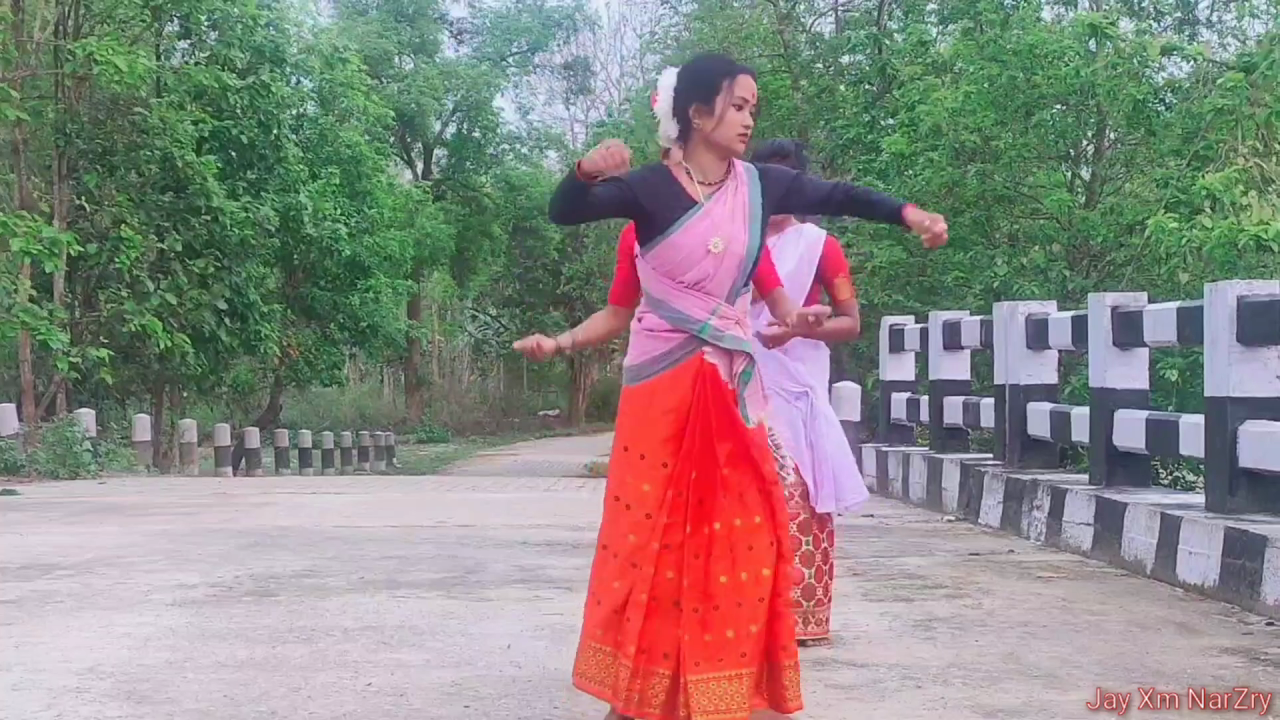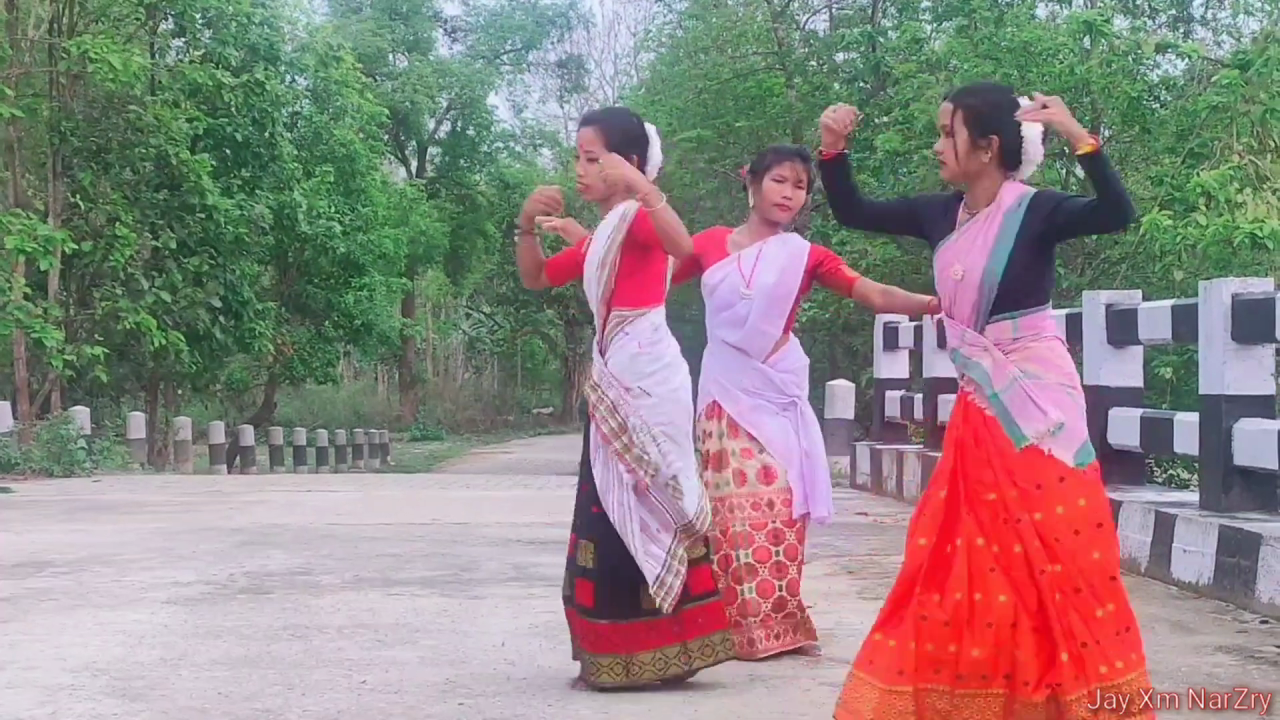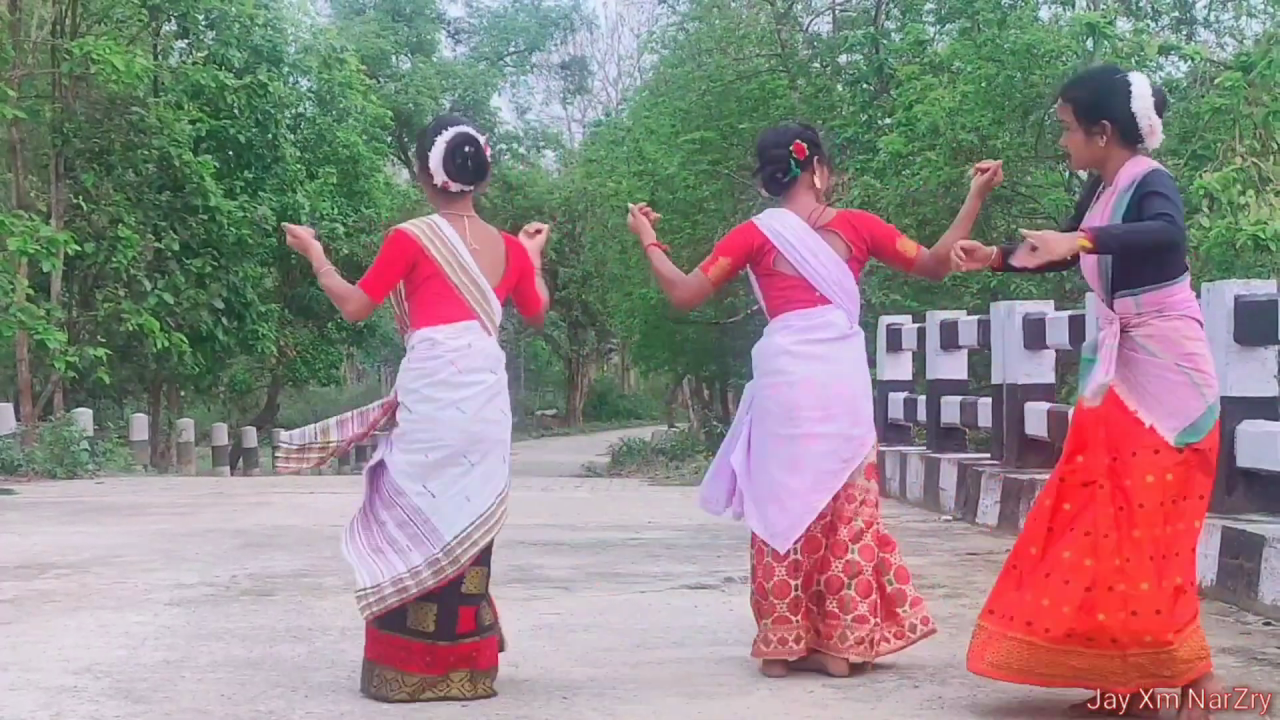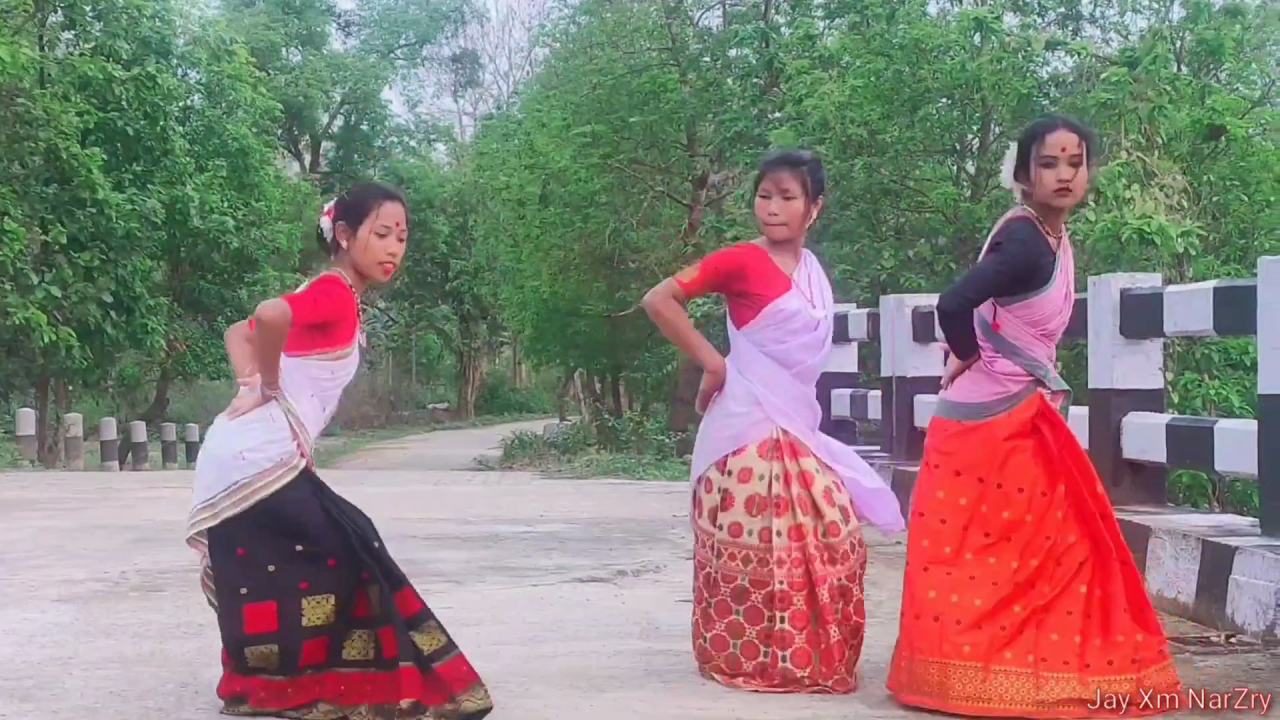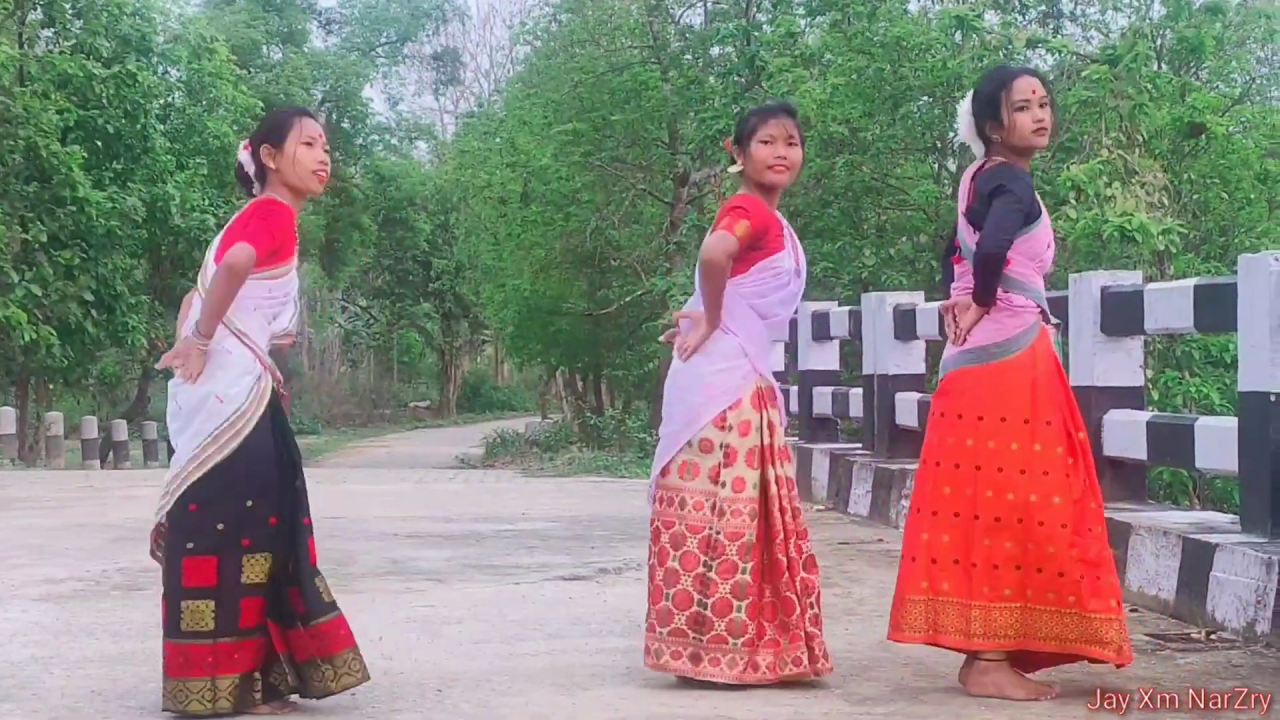
dt=1s
person 1, frame 1
left shoulder: (760, 184)
right shoulder: (649, 185)
left elbow: (834, 194)
right elbow: (565, 212)
left wrist: (905, 212)
right wrist: (587, 168)
left hip: (727, 387)
right hip: (661, 381)
left knee: (737, 540)
right knee: (644, 541)
person 1, frame 2
left shoulder: (1033, 212)
right shoulder: (942, 213)
left elbow: (1116, 213)
right elbow: (856, 212)
left wrist: (1080, 143)
right wrist: (832, 153)
left hip: (1037, 407)
right hip: (979, 408)
left knee: (1058, 556)
right knee: (955, 550)
person 1, frame 3
left shoulder: (1149, 184)
right shoulder: (1106, 189)
left elbow: (1163, 232)
right elbow: (1047, 252)
left wrist: (1074, 242)
right wrist: (997, 256)
left hip: (1164, 379)
right hip: (1127, 375)
left knee: (1135, 532)
right knee: (1103, 522)
person 1, frame 4
left shoulder: (1050, 236)
right shoulder: (1027, 244)
right elbow: (954, 306)
right wrist: (970, 357)
left hip: (1026, 411)
right hip: (993, 414)
left knee: (1061, 539)
right knee: (992, 552)
person 1, frame 5
left shoulder: (984, 180)
right shoulder: (1010, 180)
left elbow: (966, 251)
right elbow: (990, 250)
left wrist: (966, 303)
right wrist: (984, 304)
left hip: (991, 361)
right hip: (1008, 358)
left knee: (1004, 498)
right knee: (1011, 498)
left ankle: (993, 651)
right ankle: (988, 660)
person 2, frame 1
left shoulder: (821, 245)
left elbow: (851, 323)
left wrist: (796, 328)
left hip: (797, 388)
left knee: (800, 499)
left ankle: (801, 615)
person 2, frame 2
left shoulder: (807, 255)
right shoulder: (710, 243)
left elbow: (878, 296)
left wrist: (934, 304)
left hip: (779, 394)
right hip: (723, 394)
left knee: (777, 509)
right knee: (733, 512)
left ankle: (780, 626)
right ankle: (743, 626)
person 2, frame 3
left shoulder: (755, 234)
right shoulder: (855, 226)
left elbow: (685, 296)
right elbow: (935, 263)
left wrist: (648, 240)
right wrist: (976, 197)
left hip: (783, 380)
right hip: (843, 382)
left knee: (781, 513)
right knee: (846, 513)
left ankle: (783, 644)
right ankle: (846, 642)
person 2, frame 4
left shoulder: (815, 270)
right shoulder: (742, 259)
right elbow: (658, 298)
right wrist: (708, 359)
left hip: (797, 428)
right hip: (747, 424)
left knee: (834, 540)
right knee: (746, 548)
left ankle: (808, 661)
right ankle: (735, 661)
person 2, frame 5
left shoulder: (762, 215)
right shoulder: (751, 210)
left elbow: (719, 274)
right elbow: (717, 255)
left wrist: (700, 320)
right wrist: (711, 320)
left hip: (745, 381)
right hip: (723, 380)
left knee: (762, 513)
right knee: (723, 514)
left ankle: (761, 645)
right ankle: (713, 647)
person 3, frame 1
left shoulder: (743, 233)
right shoulder: (641, 232)
left elbow: (779, 303)
right elbow: (615, 314)
left wrist: (797, 319)
right wrist: (559, 343)
left hip: (726, 377)
right hip: (662, 380)
person 3, frame 2
left shoulder: (636, 219)
right shoulder: (603, 235)
left elbow: (678, 245)
right elbow: (536, 277)
left wrist: (639, 187)
right wrist: (535, 223)
left hip: (640, 383)
right hip: (623, 383)
left knee: (620, 510)
right knee: (636, 507)
left ankle: (633, 652)
person 3, frame 3
left shoulder: (410, 238)
right shoulder: (506, 245)
left elbow: (352, 307)
right elbow: (537, 314)
left wrist: (312, 251)
right wrist: (535, 253)
left hip: (435, 399)
right hip: (485, 397)
left knee: (407, 521)
right knee: (452, 525)
left ankle: (416, 666)
right ankle: (460, 663)
person 3, frame 4
left shoulder: (327, 298)
right shoulder: (334, 293)
left elbow: (241, 333)
right elbow: (275, 315)
left wrist: (251, 382)
right wrist: (265, 388)
left hip: (261, 457)
right hip: (260, 461)
left knee: (343, 556)
right knee: (331, 558)
person 3, frame 5
left shoulder: (257, 220)
right shoulder: (272, 213)
left elbow: (199, 296)
right elbow: (237, 262)
left wrist: (192, 345)
right wrist: (202, 341)
left hip: (232, 394)
right hip: (230, 393)
left knee: (256, 528)
right knee: (237, 530)
